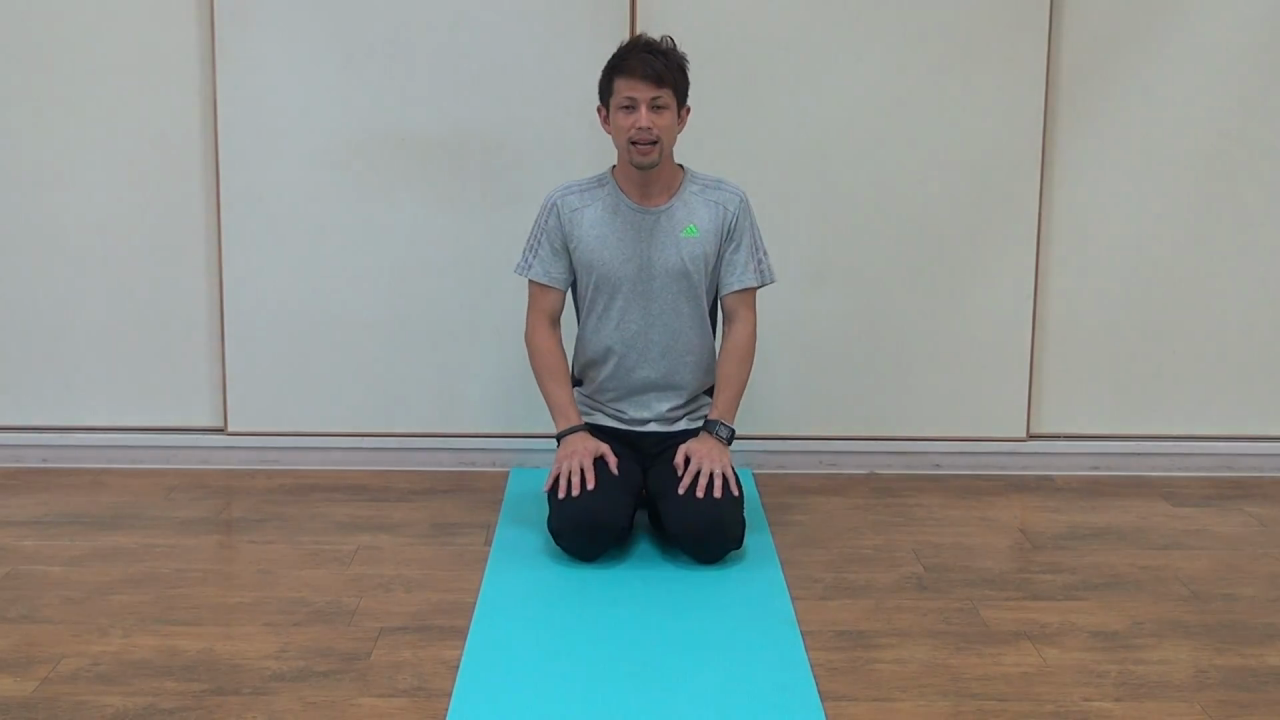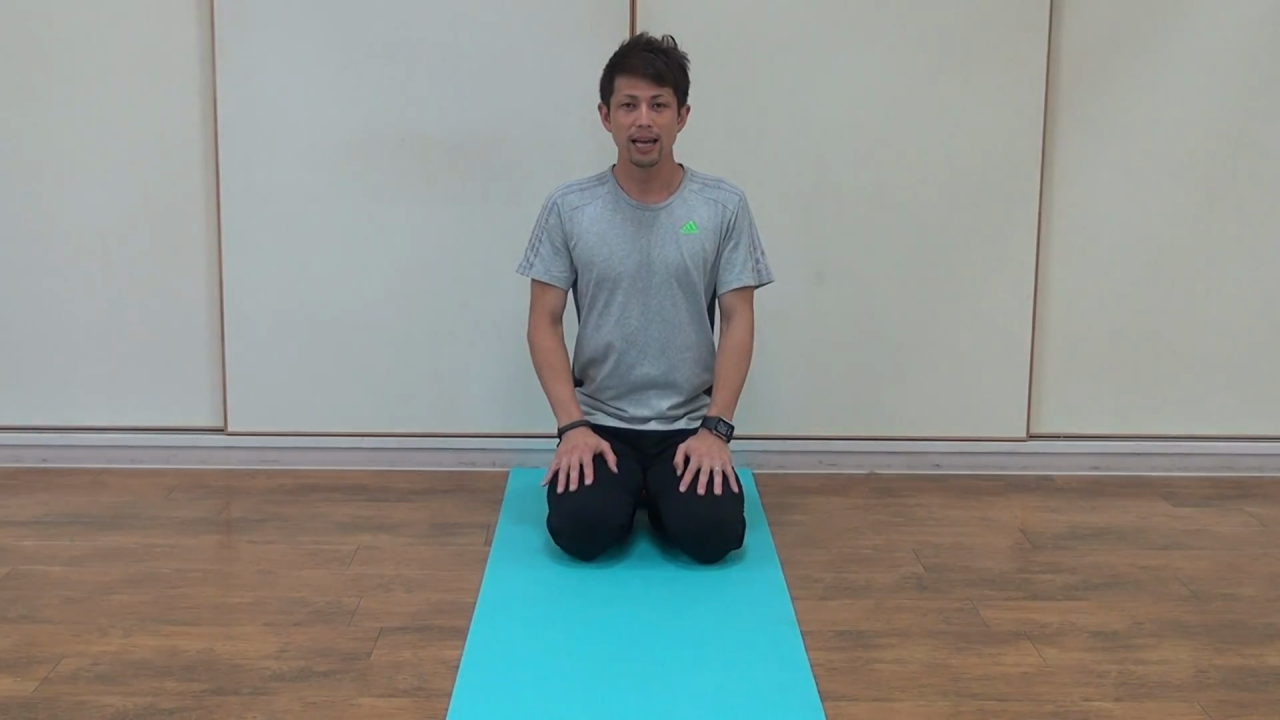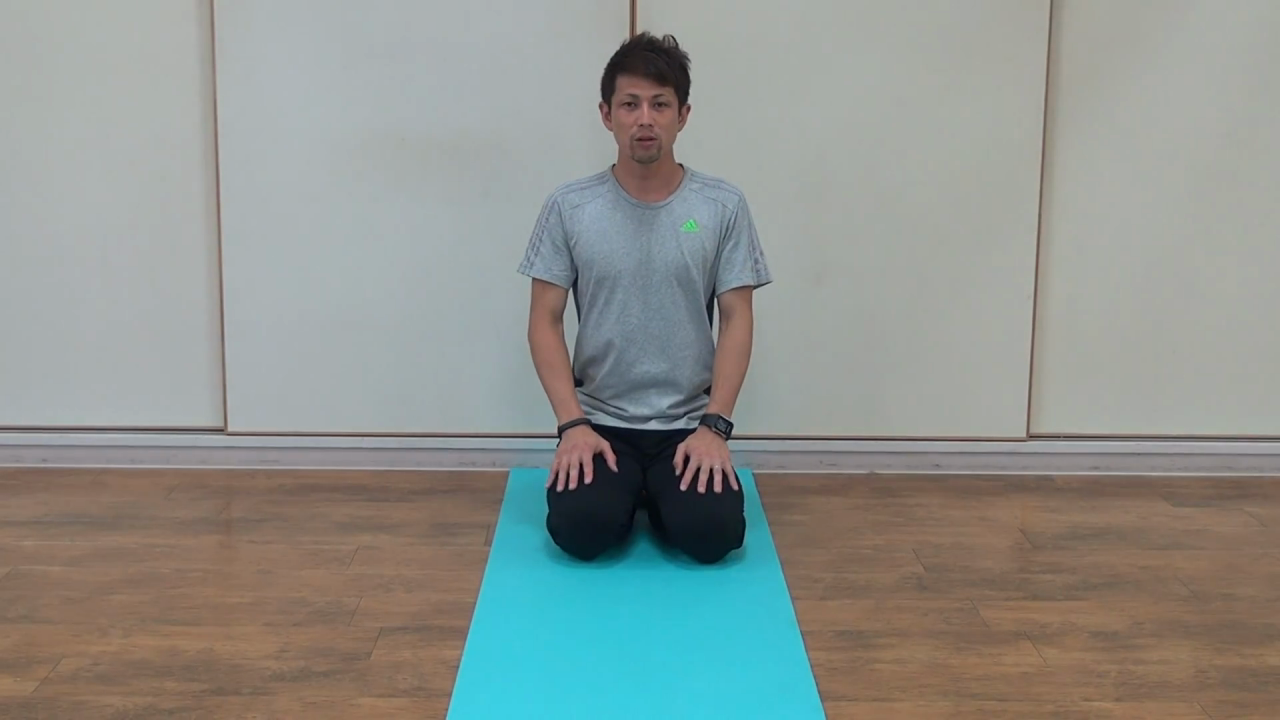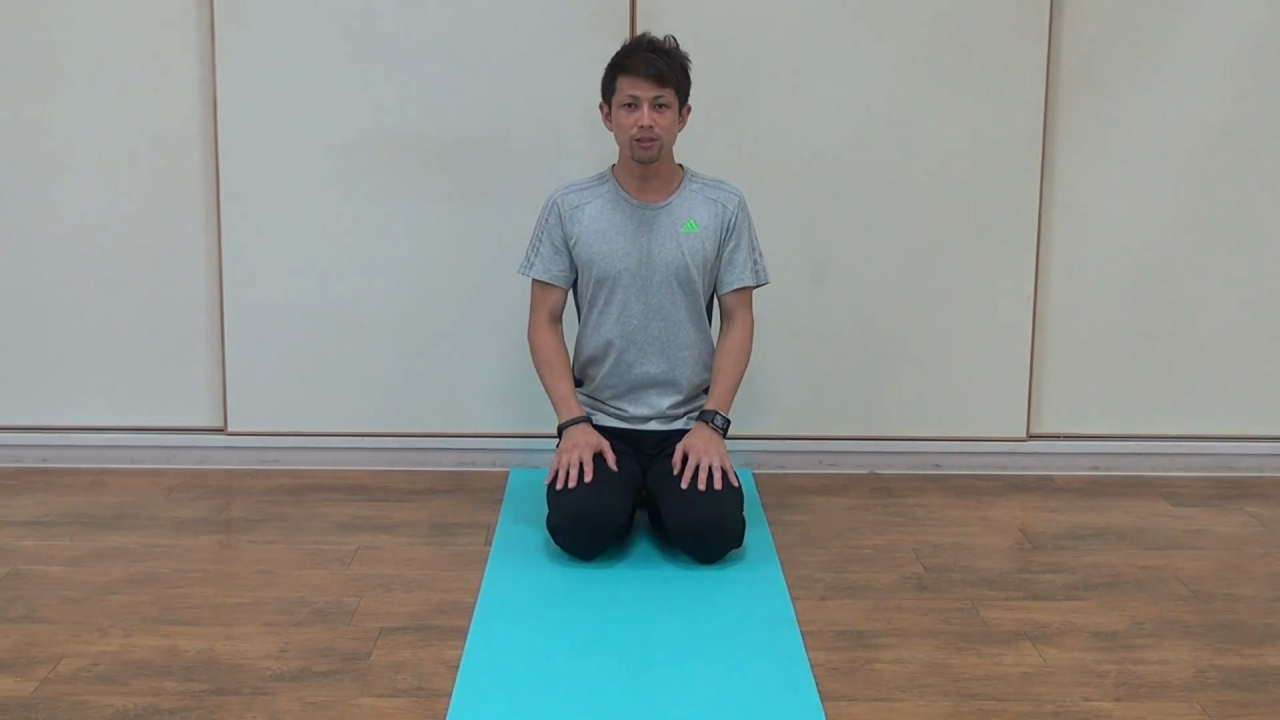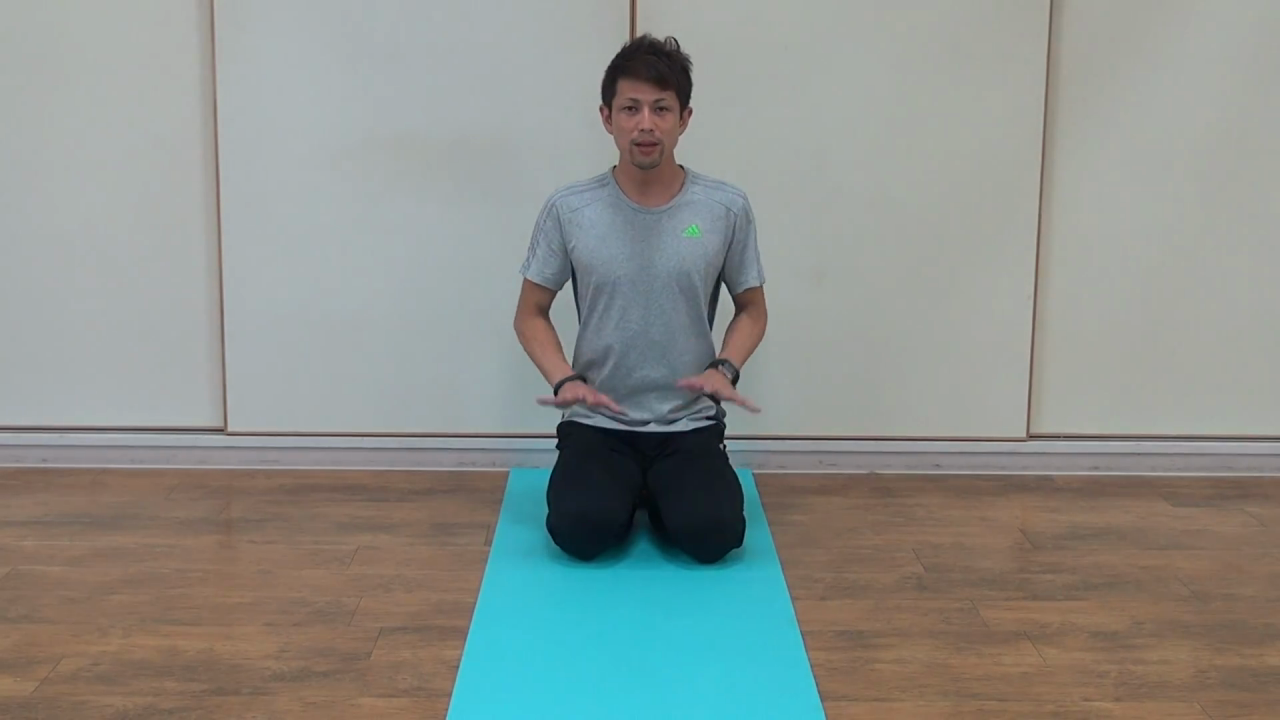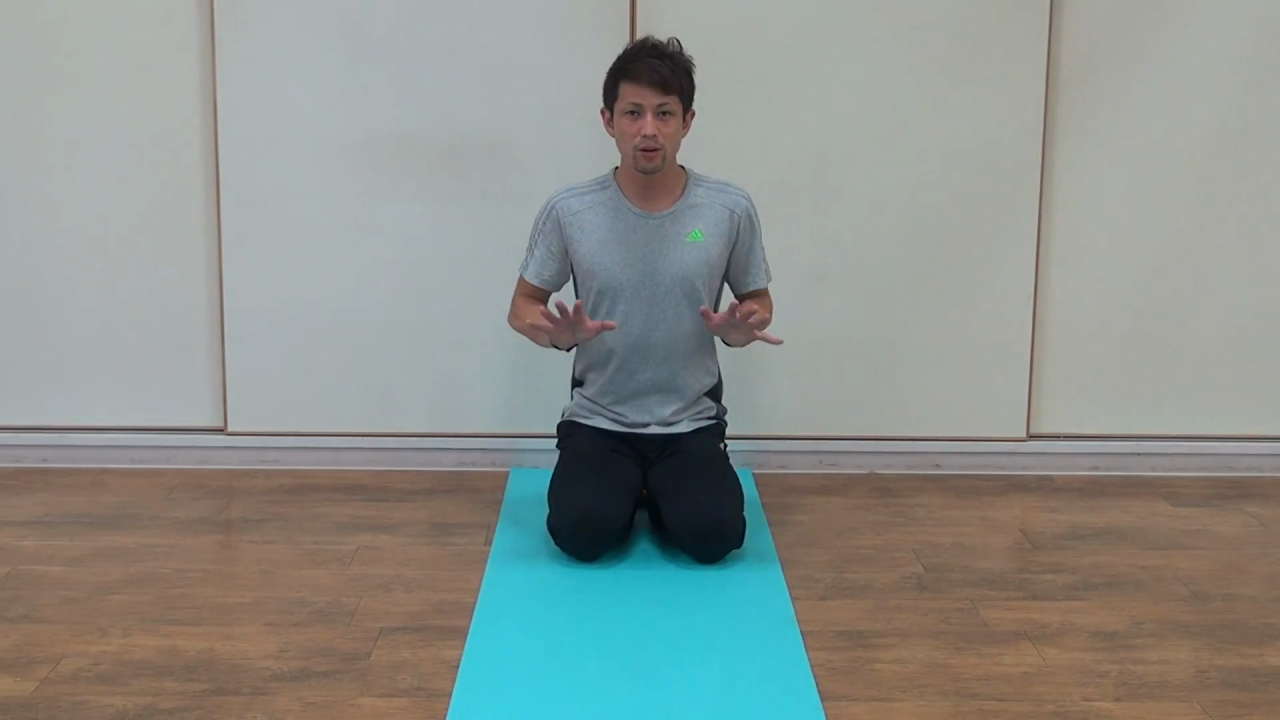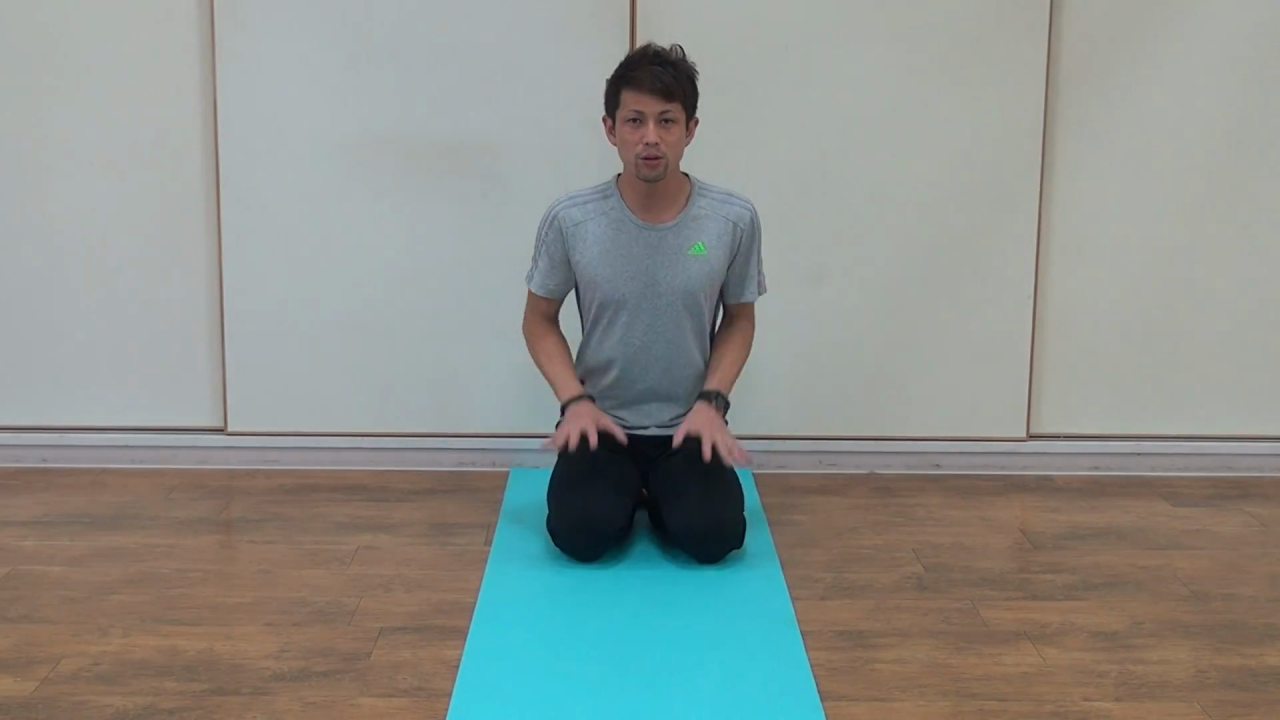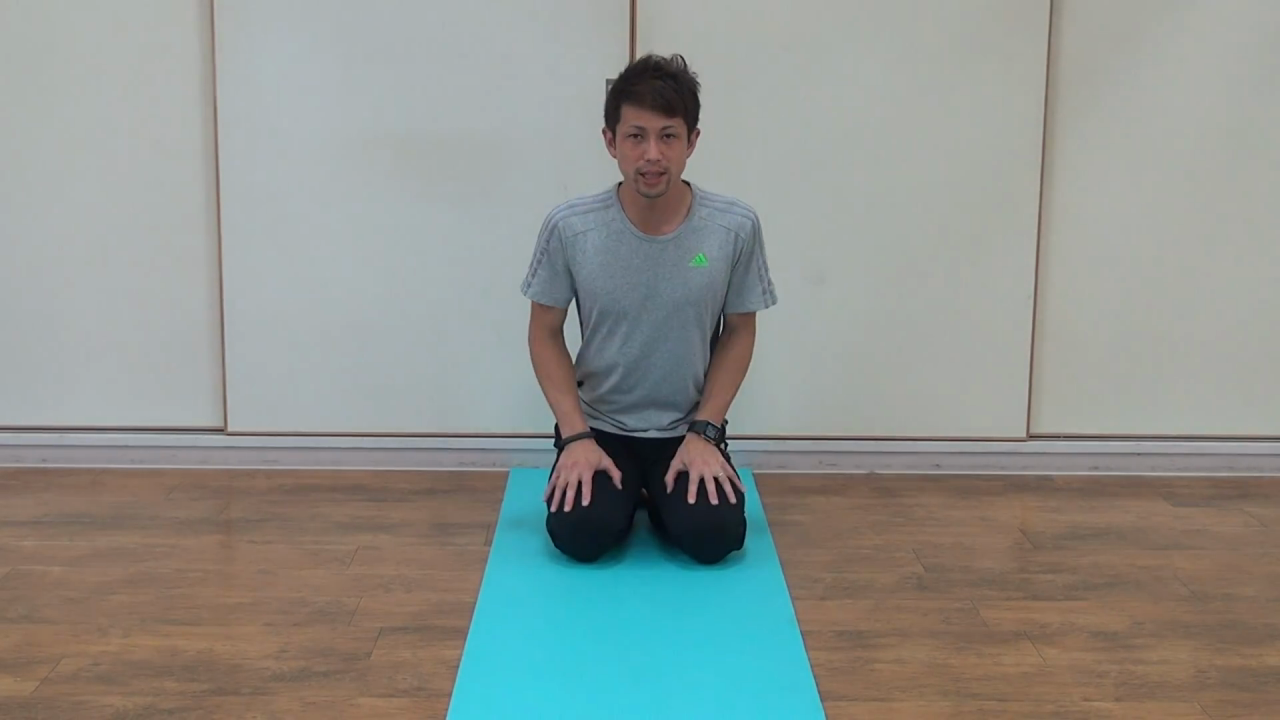
dt=0.2s
person 1, frame 1
left shoulder: (725, 207)
right shoulder: (566, 209)
left elbow: (740, 323)
right elbow: (542, 325)
left wrist: (717, 430)
right wrist: (571, 430)
left hip: (689, 423)
right hip: (600, 421)
left knee: (713, 535)
right knee: (582, 531)
left ankle: (659, 496)
right ankle: (626, 494)
person 1, frame 2
left shoulder: (724, 206)
right shoulder: (567, 208)
left elbow: (737, 322)
right elbow: (544, 323)
left wrist: (716, 427)
right wrist: (572, 425)
left hip: (689, 422)
right hip: (599, 420)
left knee: (712, 534)
right knee: (580, 531)
left ankle: (659, 496)
right ankle: (626, 493)
person 1, frame 3
left shoulder: (723, 206)
right shoulder: (567, 207)
left elbow: (736, 321)
right elbow: (545, 322)
left wrist: (714, 425)
right wrist: (572, 423)
left hip: (688, 421)
right hip: (600, 419)
left knee: (712, 535)
right knee: (580, 530)
left ankle: (659, 495)
right ankle: (626, 492)
person 1, frame 4
left shoulder: (724, 207)
right shoulder: (568, 207)
left elbow: (738, 322)
right elbow: (544, 322)
left wrist: (712, 420)
right wrist: (573, 420)
left hip: (688, 424)
right hip: (600, 421)
left knee: (711, 534)
right knee: (581, 531)
left ankle: (658, 496)
right ankle: (626, 493)
person 1, frame 5
left shoulder: (726, 208)
right shoulder: (567, 209)
left elbow: (752, 307)
right elbow: (530, 312)
left wrist: (724, 368)
right wrist: (564, 379)
left hip: (690, 421)
right hip: (598, 421)
left knee: (712, 534)
right knee: (581, 531)
left ankle: (659, 493)
right ankle: (625, 492)
person 1, frame 6
left shoulder: (732, 209)
right shoulder: (566, 211)
left elbow: (757, 299)
right elbow: (523, 305)
left wrist: (743, 323)
right wrist: (558, 332)
left hip: (690, 422)
right hip: (599, 421)
left knee: (713, 535)
right knee: (581, 533)
left ankle: (660, 495)
right ankle: (626, 493)
person 1, frame 7
left shoulder: (734, 218)
right shoulder: (568, 219)
left elbow: (739, 318)
right elbow: (539, 320)
left wrist: (712, 399)
right wrist: (574, 399)
left hip: (689, 421)
right hip: (601, 422)
left knee: (714, 536)
right knee: (580, 533)
left ankle: (660, 495)
right ankle: (624, 494)
person 1, frame 8
left shoulder: (736, 227)
right shoulder: (568, 227)
left elbow: (738, 333)
right elbow: (545, 334)
left wrist: (704, 431)
right wrist: (576, 435)
left hip: (688, 428)
right hip: (600, 425)
left knee: (713, 536)
right knee: (580, 534)
left ankle: (660, 497)
right ankle: (626, 496)
